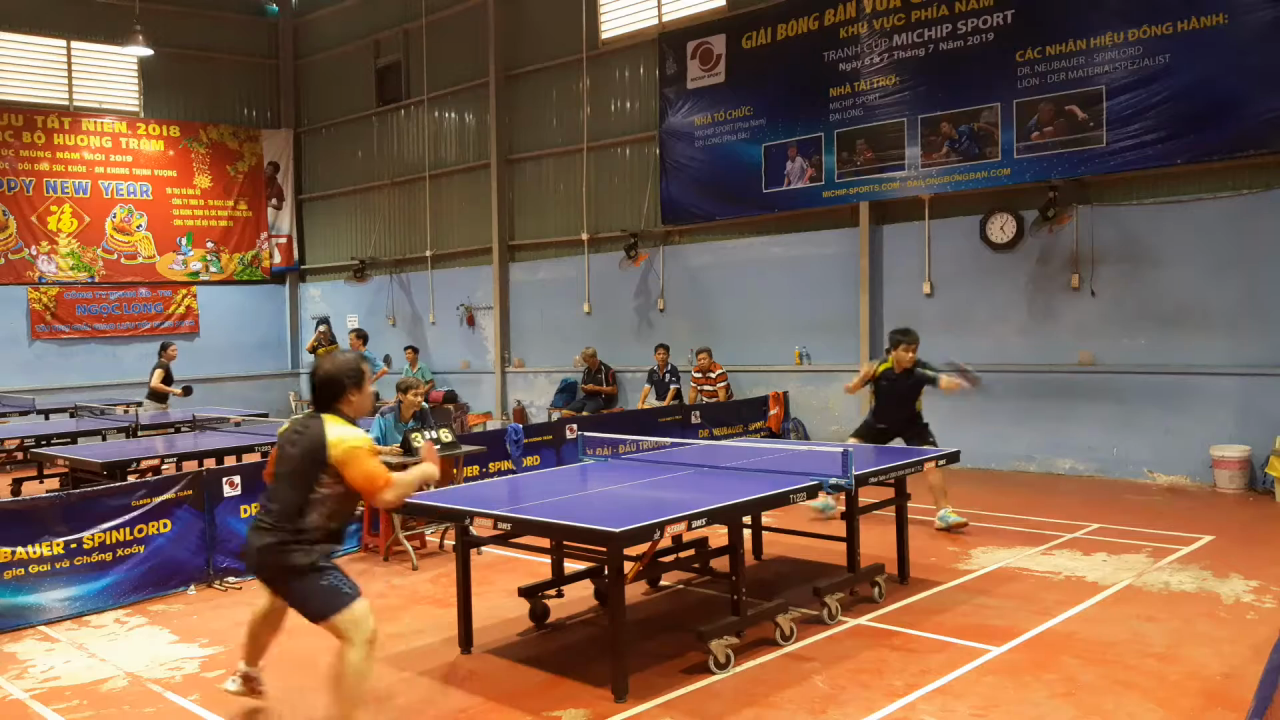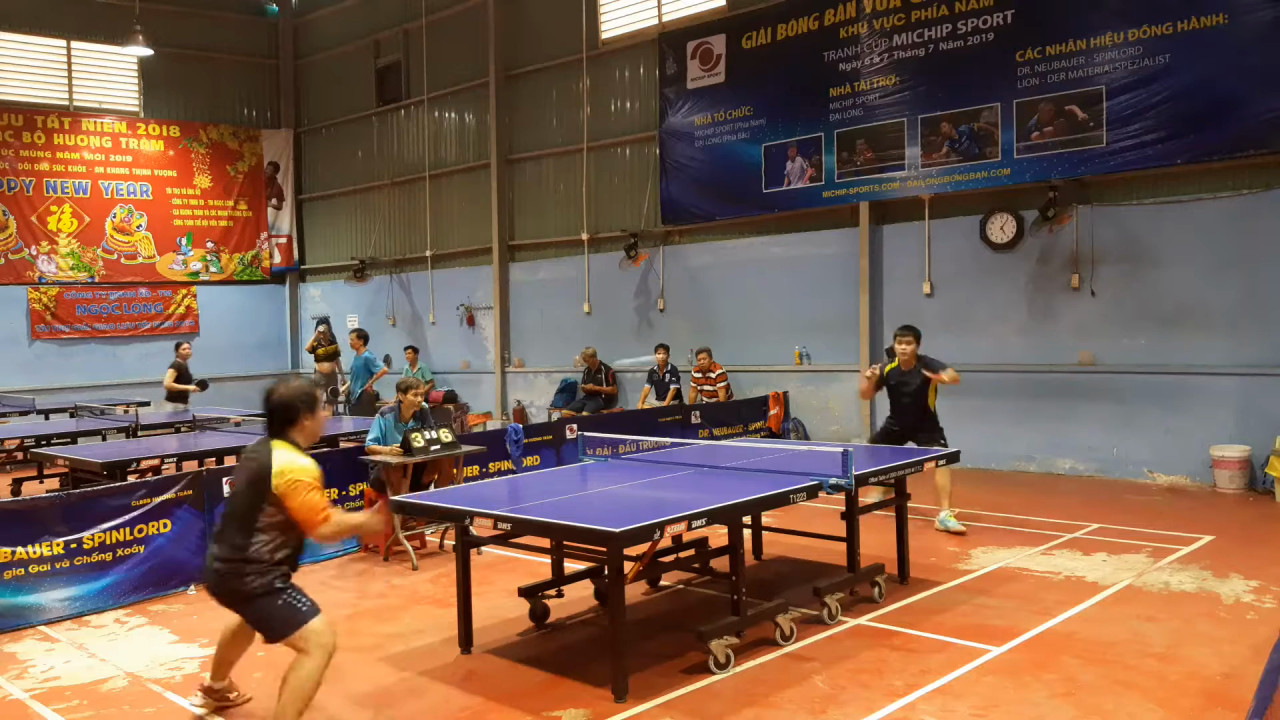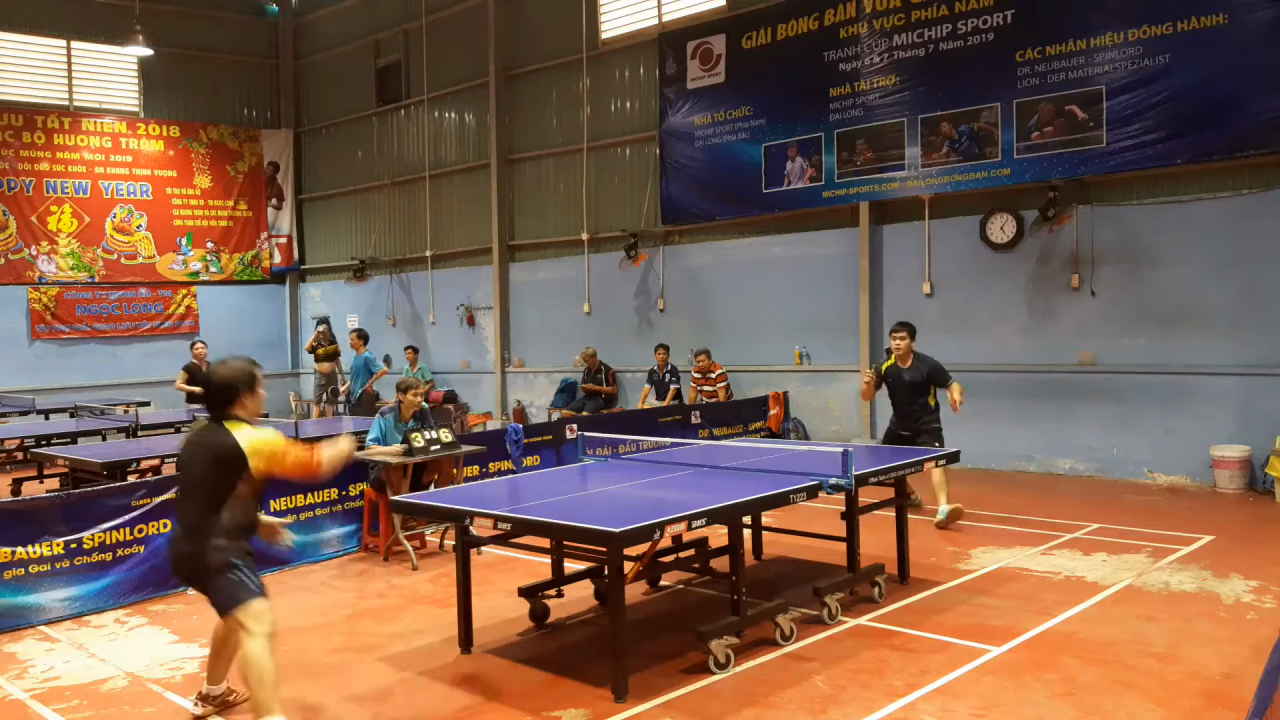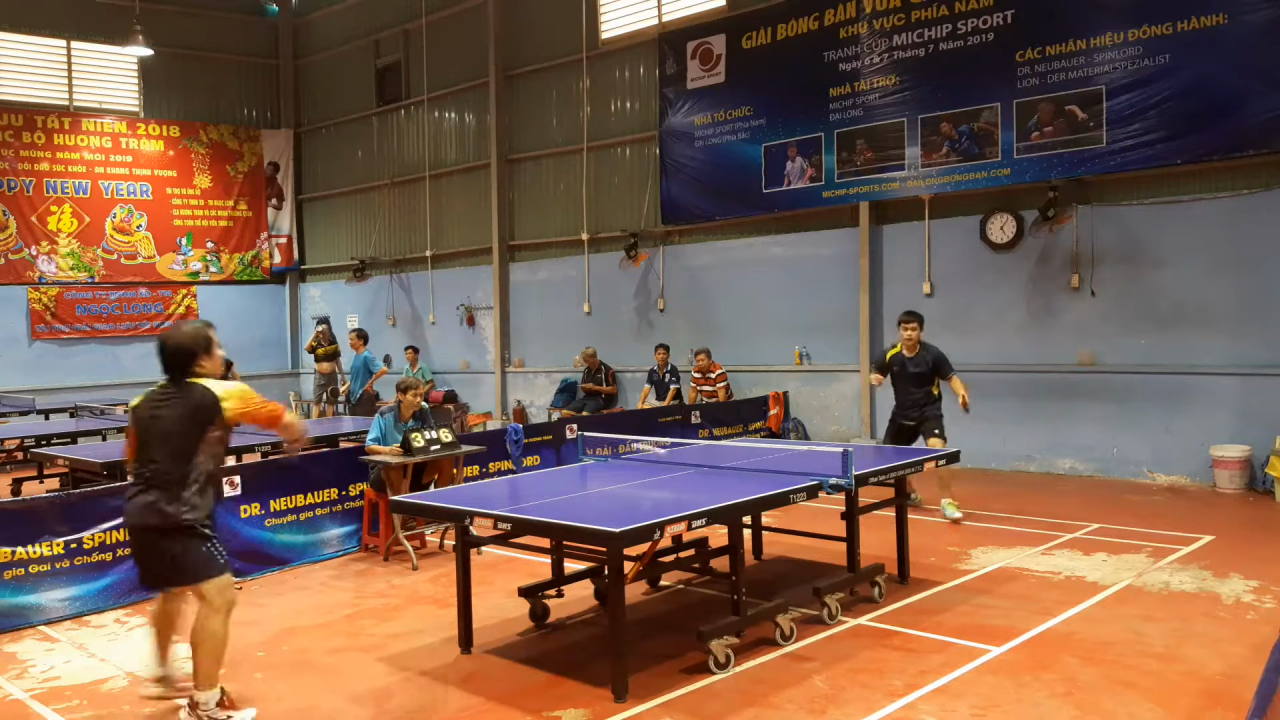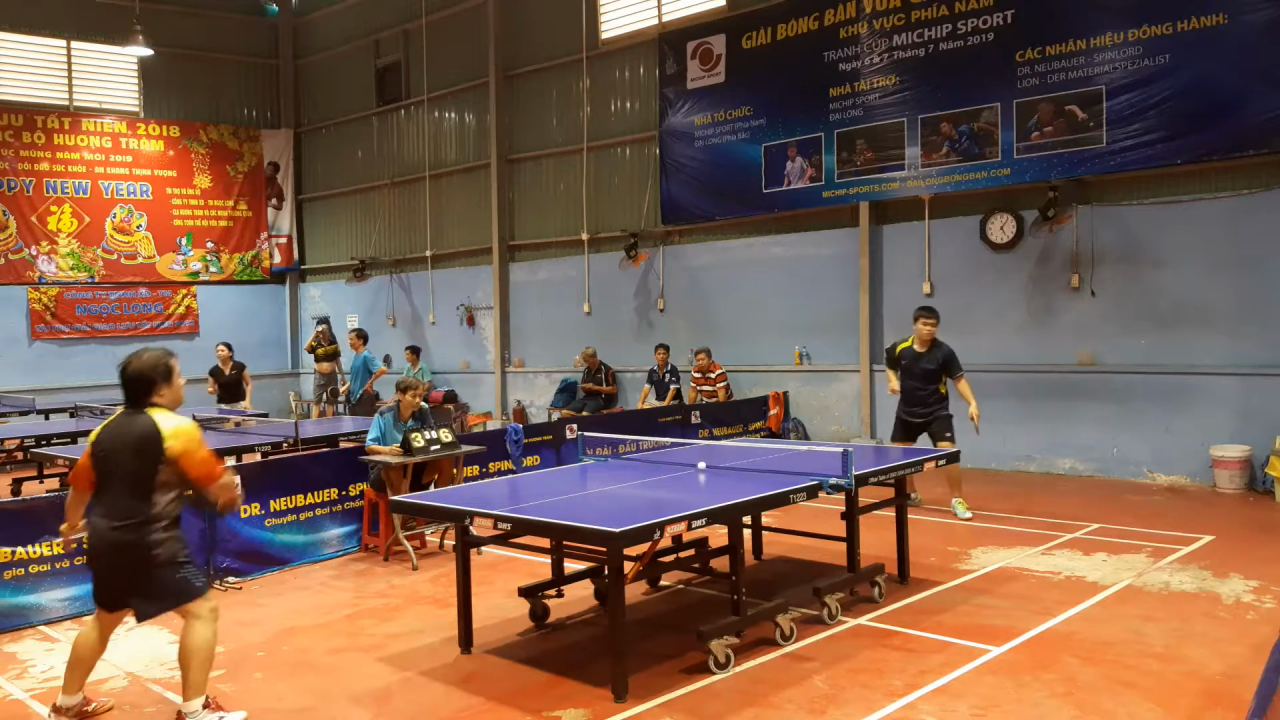
dt=0.2s
person 1, frame 1
left shoulder: (295, 428)
right shoulder: (349, 440)
right elbow: (386, 494)
right wrist: (425, 473)
left hip: (264, 543)
right hip: (297, 553)
left knee: (278, 601)
right knee: (360, 633)
left ankle: (246, 674)
person 1, frame 2
left shoulder: (259, 452)
right shoulder: (295, 466)
right elbow: (324, 528)
right wrist: (365, 521)
left hip: (224, 566)
right hip: (254, 576)
left knee: (251, 619)
right knee: (320, 643)
left ankle: (213, 689)
person 1, frame 3
left shoulder: (198, 438)
right shoulder: (254, 441)
right elbow: (318, 464)
left wrist: (257, 521)
right wrist: (345, 446)
left hip: (188, 551)
right hip: (216, 554)
left knee: (238, 612)
right knee: (256, 627)
person 1, frame 4
left shoulder: (145, 403)
right shoulder: (221, 394)
right elbow: (283, 420)
right wrist: (297, 431)
left hip: (141, 513)
right hip: (179, 518)
left knee: (172, 591)
right knee: (219, 598)
left ankle: (163, 676)
person 1, frame 5
left shoulder: (106, 431)
right shoulder: (176, 429)
left elbow: (81, 483)
right elbow: (218, 485)
left wrist: (71, 523)
right wrist: (232, 494)
left hip: (106, 541)
right hip: (149, 546)
left knee: (105, 619)
right knee: (202, 612)
person 2, frame 1
left shoulder: (921, 369)
right shoulder: (878, 368)
left elbow: (943, 383)
right elbow: (850, 390)
left wrist: (955, 382)
right wrist: (863, 377)
left hip: (911, 423)
right hip: (879, 422)
left ankle: (943, 512)
right ankle: (829, 501)
person 2, frame 2
left shoulder: (929, 365)
right shoulder: (888, 369)
left elbow: (954, 376)
right elbow: (866, 396)
left wrist: (944, 378)
right wrist: (869, 380)
left hip: (926, 425)
right hip: (896, 424)
left ankle: (945, 515)
right ankle: (887, 489)
person 2, frame 3
left shoulder: (928, 364)
right shoulder: (885, 367)
left elbow: (953, 385)
right elbow: (867, 397)
left wrist: (956, 395)
right wrist: (867, 383)
left hip: (927, 424)
right hip: (899, 425)
left ankle: (943, 508)
right ankle: (911, 495)
person 2, frame 4
left shoulder: (933, 354)
right shoulder: (889, 355)
left elbow: (951, 378)
right elbow: (875, 376)
left wrist: (962, 393)
right wrist: (874, 379)
left hip: (929, 413)
right hip: (902, 414)
left knee: (937, 450)
left ankle: (947, 502)
right ankle: (910, 494)
person 2, frame 5
left shoulder: (944, 352)
right shoulder: (899, 348)
left elbow: (959, 379)
right elbow: (890, 368)
left wrist: (972, 404)
right wrist: (893, 381)
left hip: (937, 411)
right hip: (907, 411)
left ankle: (957, 501)
right ankle: (911, 495)
